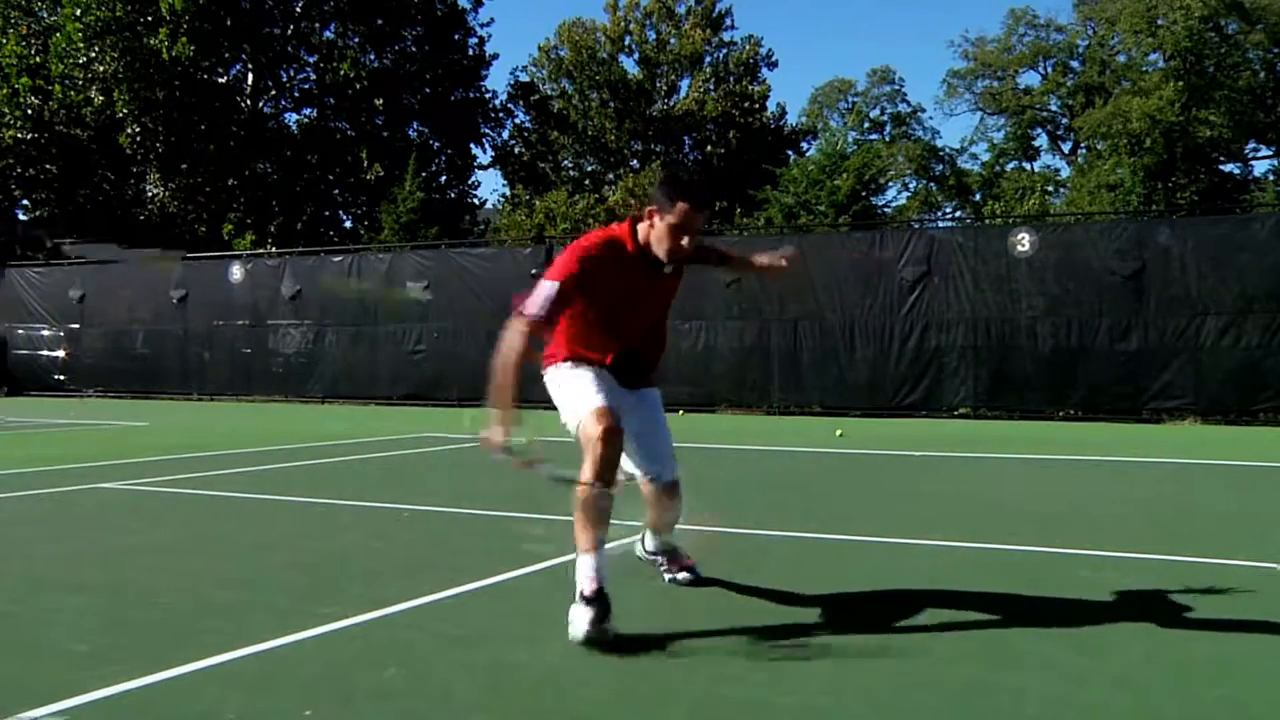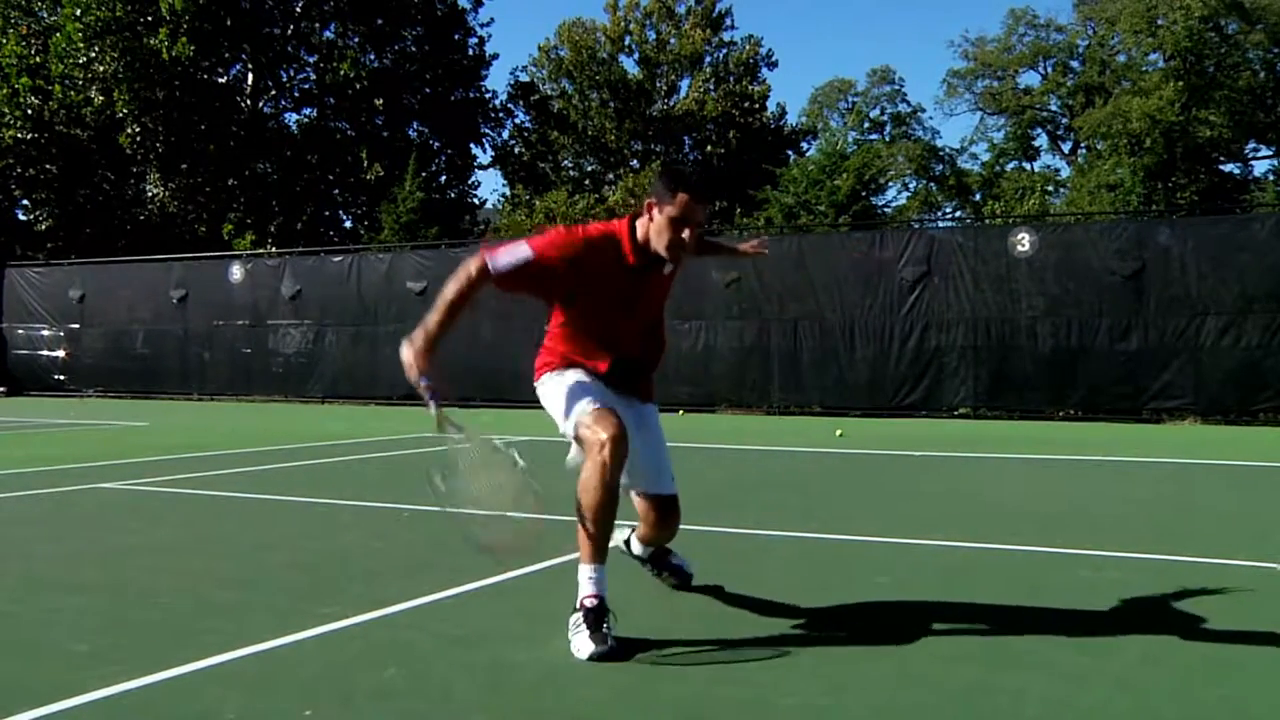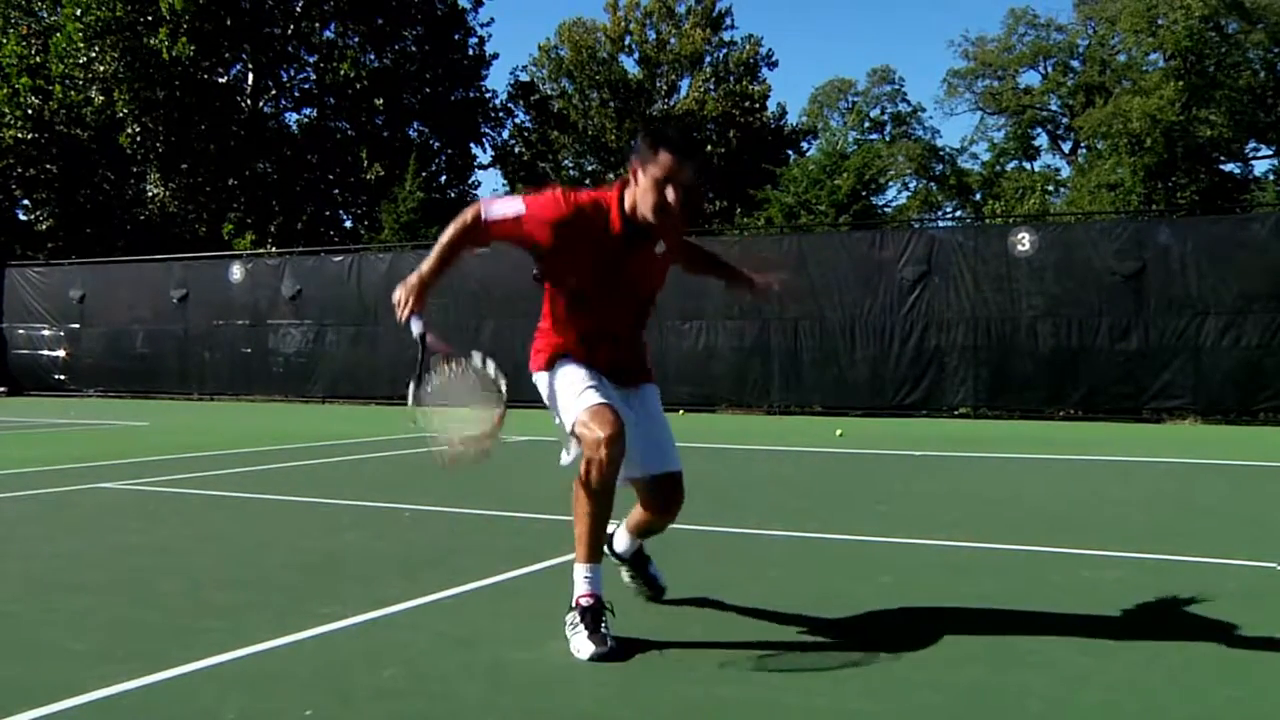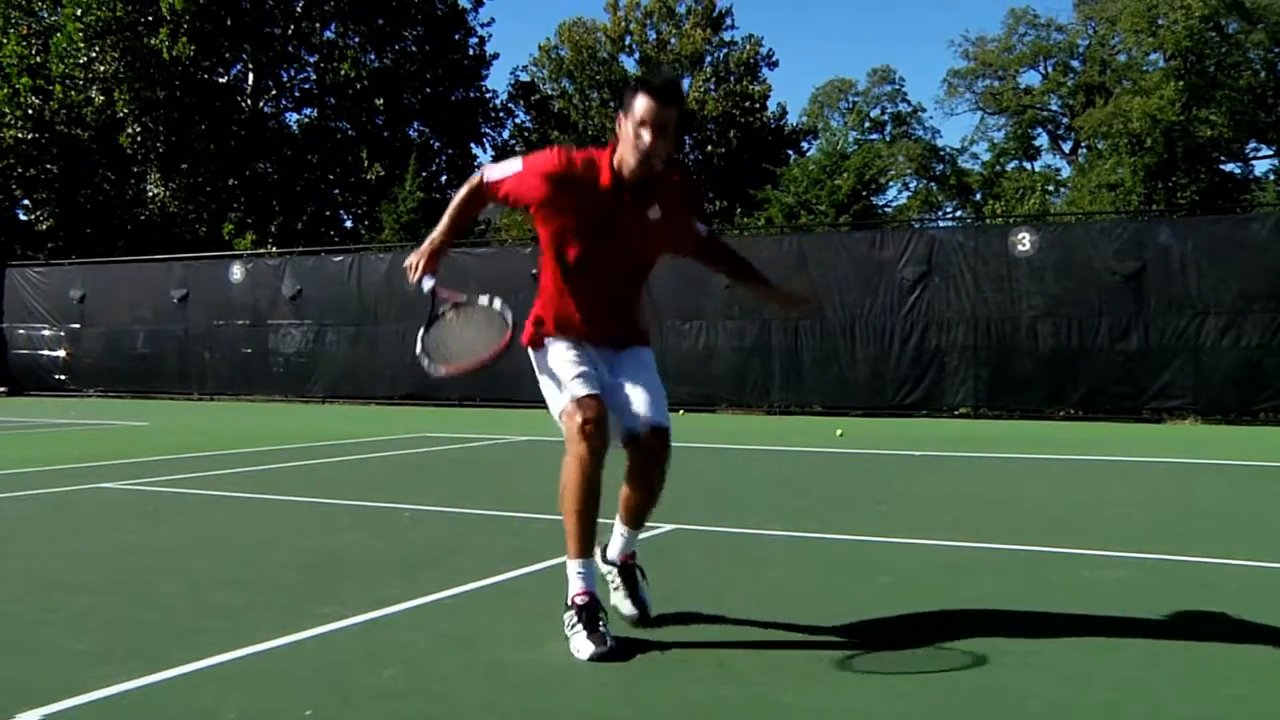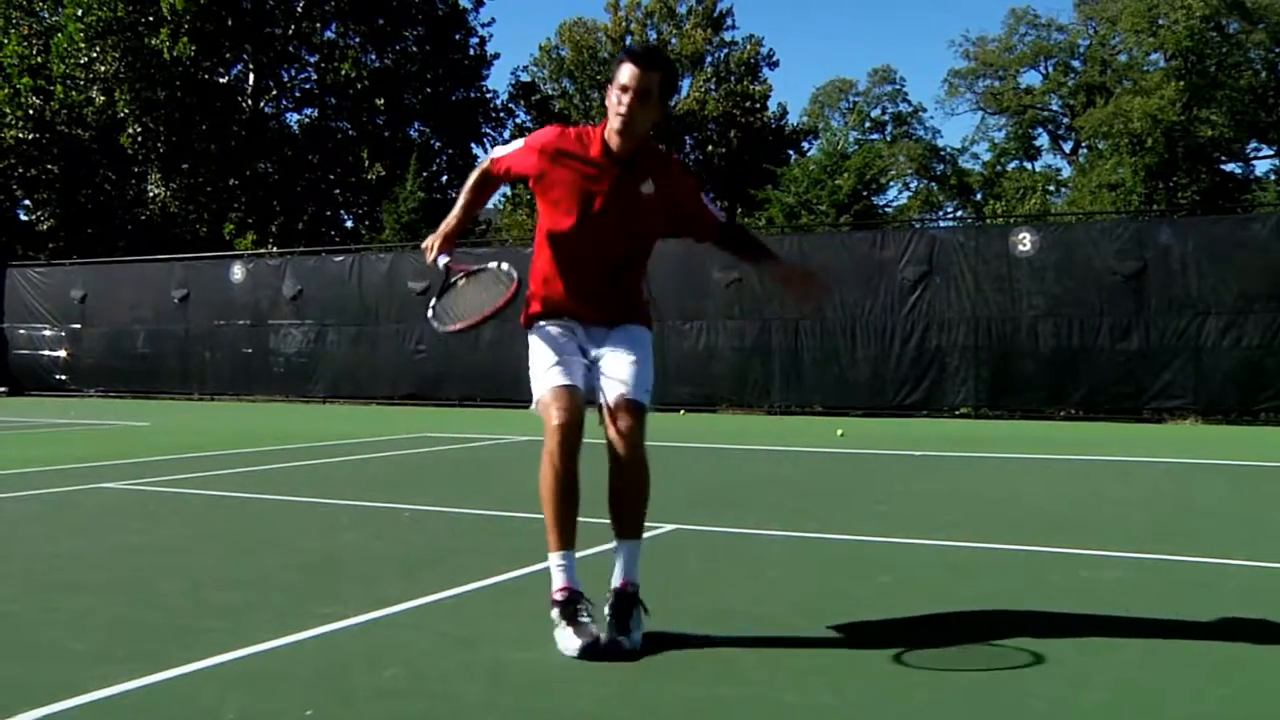
dt=0.2s
person 1, frame 1
left shoulder: (682, 246)
right shoulder: (593, 254)
right elbow: (524, 322)
left wrist: (751, 261)
right wrist: (503, 407)
left hip: (636, 379)
right hip: (577, 365)
left knee: (663, 498)
right knee: (603, 435)
left ankle: (657, 544)
right ankle: (589, 592)
person 1, frame 2
left shoulder: (667, 246)
right shoulder: (581, 247)
right elbow: (481, 266)
left wrist: (730, 250)
right wrist: (428, 334)
left hip: (633, 388)
right hip: (572, 375)
left knee: (664, 518)
right knee: (609, 439)
left ankle: (642, 543)
right ankle: (589, 604)
person 1, frame 3
left shoulder: (666, 227)
right shoulder: (568, 212)
right elbow: (473, 218)
left wrist: (743, 280)
right wrist: (421, 280)
left hip: (630, 373)
right hip: (567, 362)
left knee: (666, 495)
right knee: (606, 434)
left ankle: (626, 542)
right ankle: (584, 602)
person 1, frame 4
left shoulder: (670, 195)
right shoulder: (558, 170)
left elbow: (705, 245)
right elbow: (478, 186)
left wrist: (765, 289)
right wrist: (433, 246)
left hip: (625, 343)
right hip: (561, 336)
left knee: (652, 448)
right knee: (585, 429)
left ankle: (619, 555)
right ankle: (579, 598)
person 1, frame 5
left shoulder: (668, 176)
right shoulder: (552, 146)
left elbow: (718, 229)
right elbow: (487, 171)
left wrist: (774, 265)
right wrist: (449, 229)
left hip: (622, 323)
right hip: (555, 318)
left knee: (625, 430)
right knee: (560, 424)
left ankle: (625, 589)
right ankle: (566, 591)
